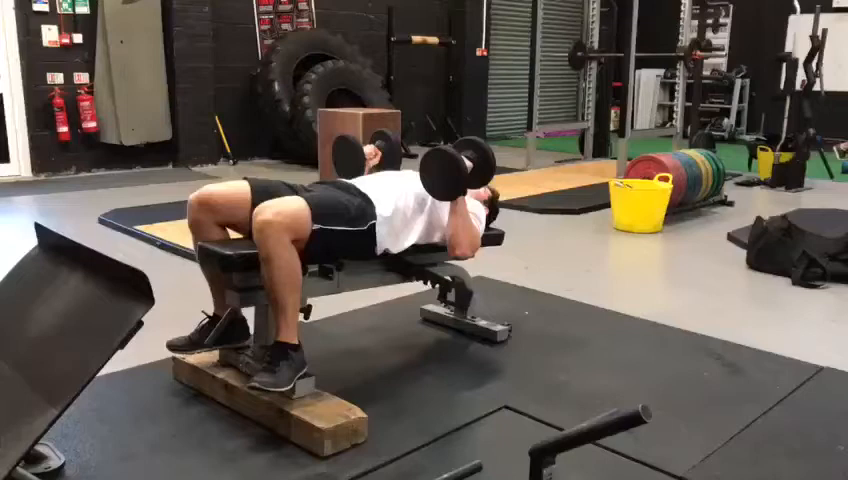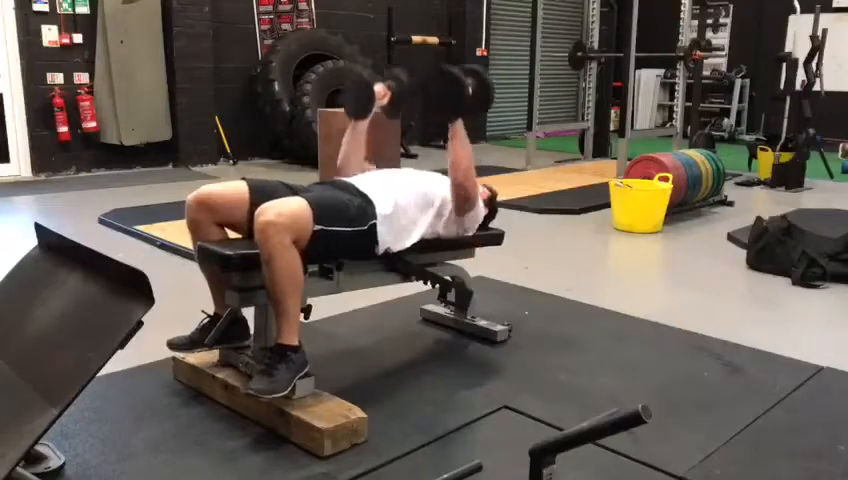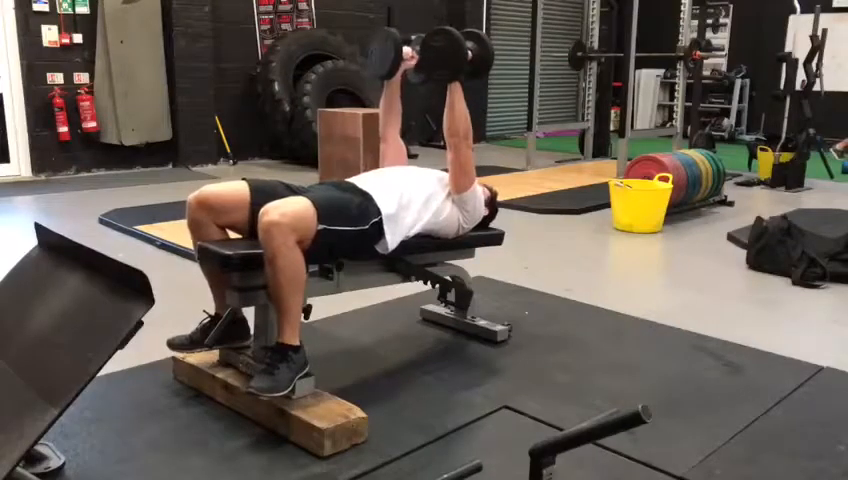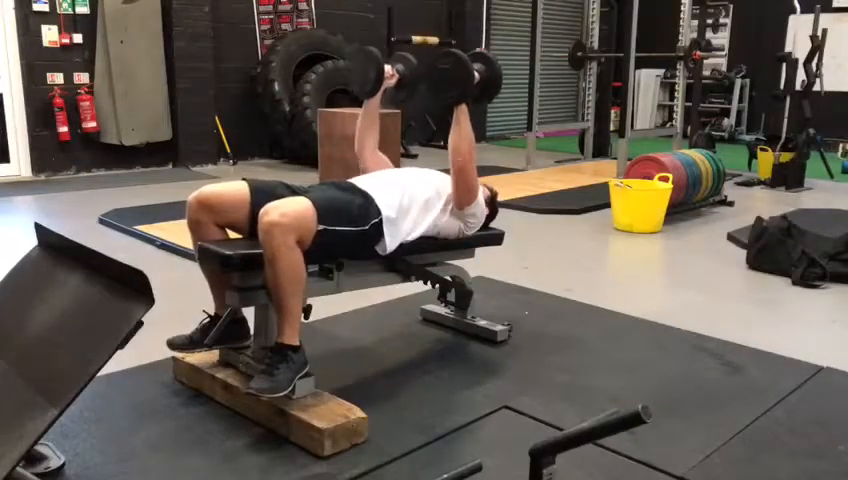
dt=0.7s
person 1, frame 1
left shoulder: (469, 210)
right shoulder: (423, 188)
left elbow: (462, 249)
right wrist: (363, 166)
left hip: (366, 217)
left knee: (271, 220)
right knee: (203, 203)
left ankle: (288, 351)
right ankle: (227, 322)
person 1, frame 2
left shoulder: (467, 212)
right shoulder: (427, 188)
left elbow: (465, 179)
right elbow: (347, 165)
left wrist: (456, 118)
left hip: (363, 215)
left knee: (273, 223)
right knee: (201, 204)
left ankle: (289, 353)
right ankle: (226, 322)
person 1, frame 3
left shoulder: (465, 210)
right shoulder: (417, 182)
left elbow: (459, 143)
right elbow: (389, 133)
left wrist: (454, 80)
right wrist: (396, 73)
left hip: (369, 214)
left knee: (276, 222)
right knee: (203, 203)
left ankle: (290, 352)
right ankle: (228, 321)
person 1, frame 4
left shoulder: (467, 214)
right shoulder: (419, 187)
left elbow: (463, 162)
right elbow: (366, 149)
left wrist: (460, 103)
right wrist: (376, 90)
left hip: (368, 214)
left knee: (276, 222)
right knee: (202, 203)
left ankle: (289, 352)
right ankle: (228, 321)
